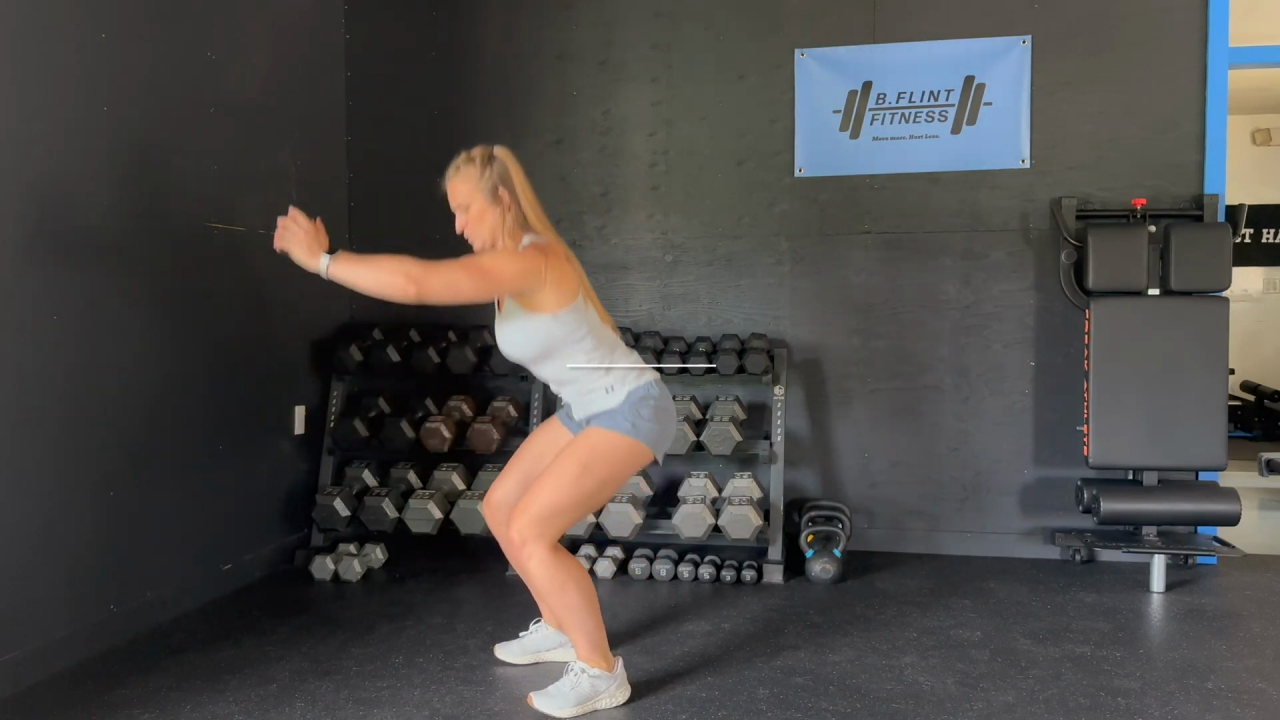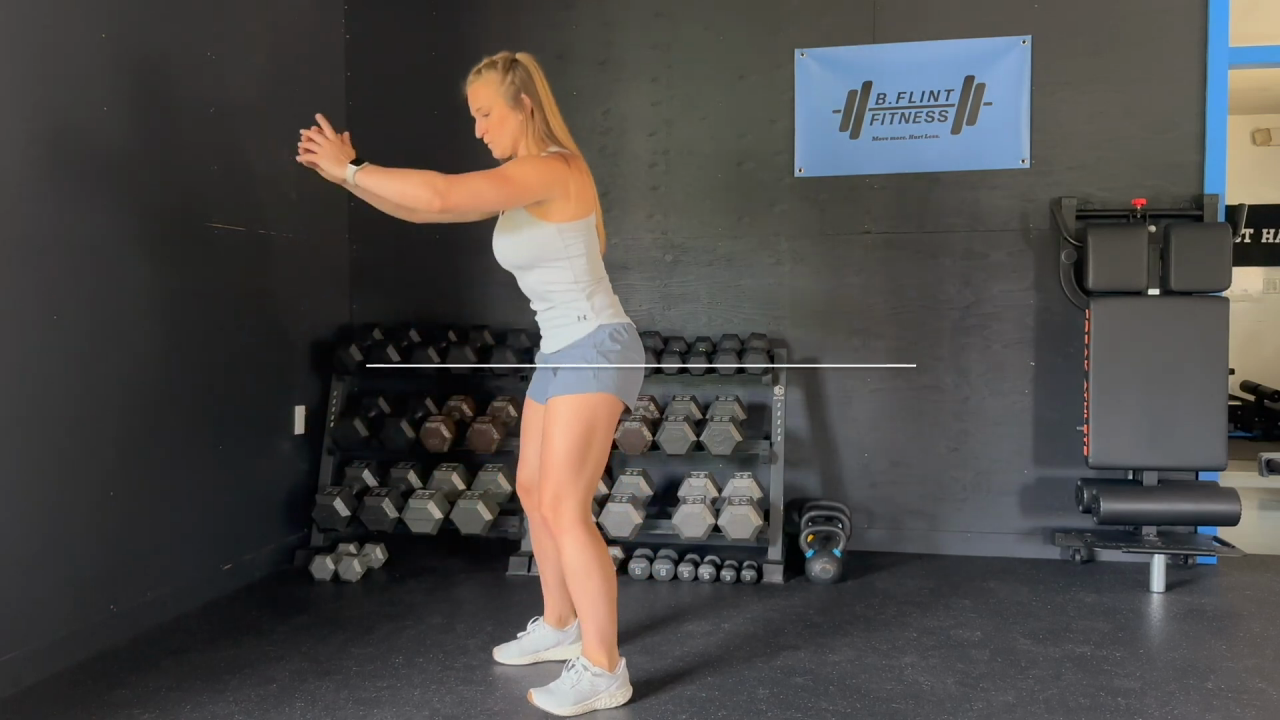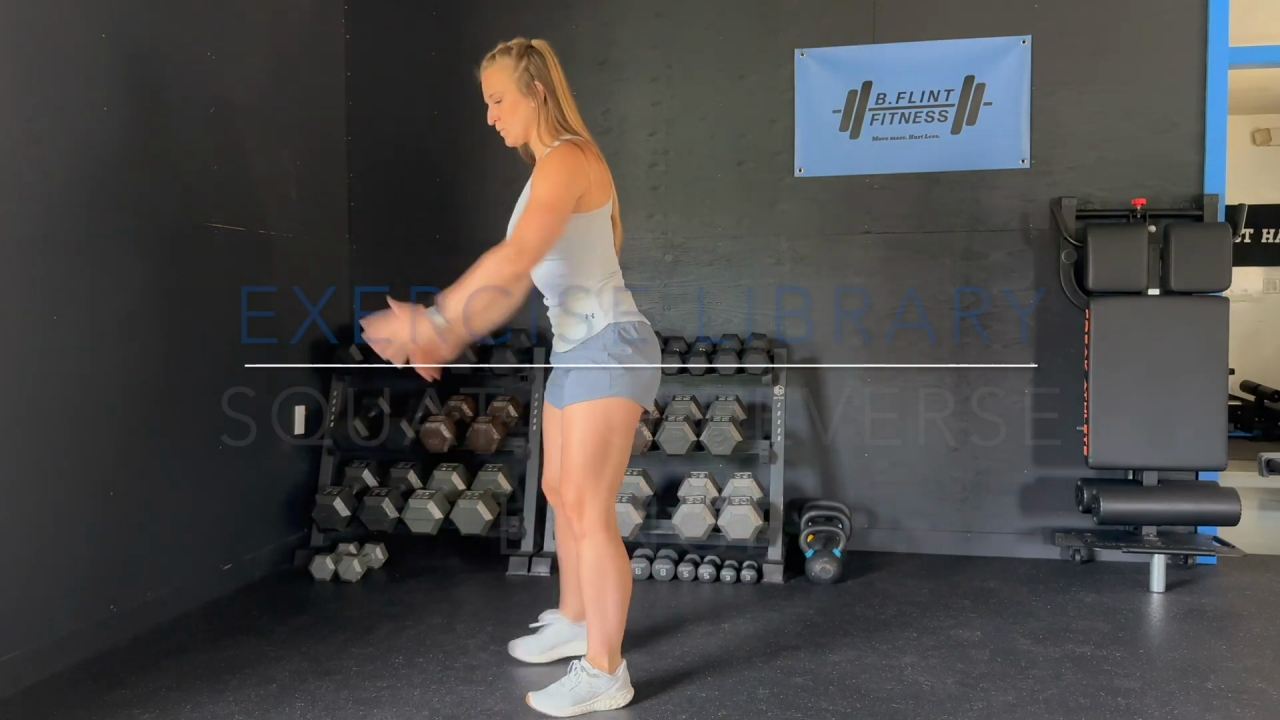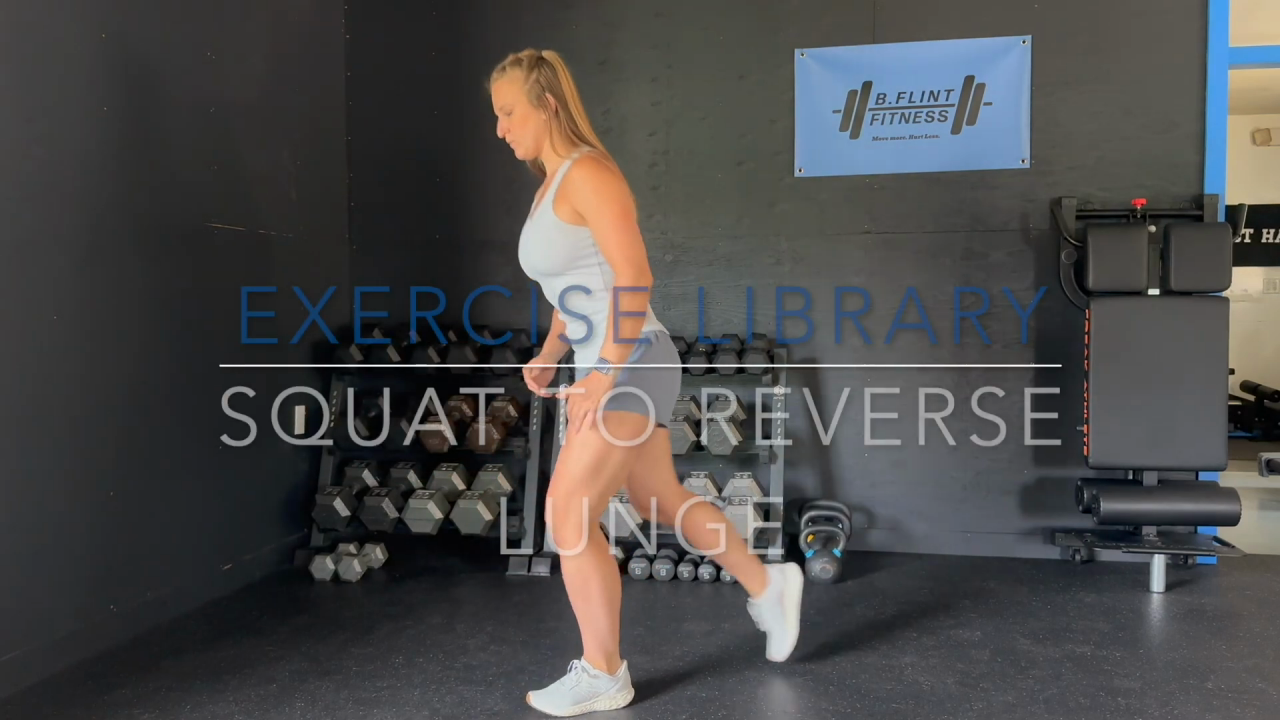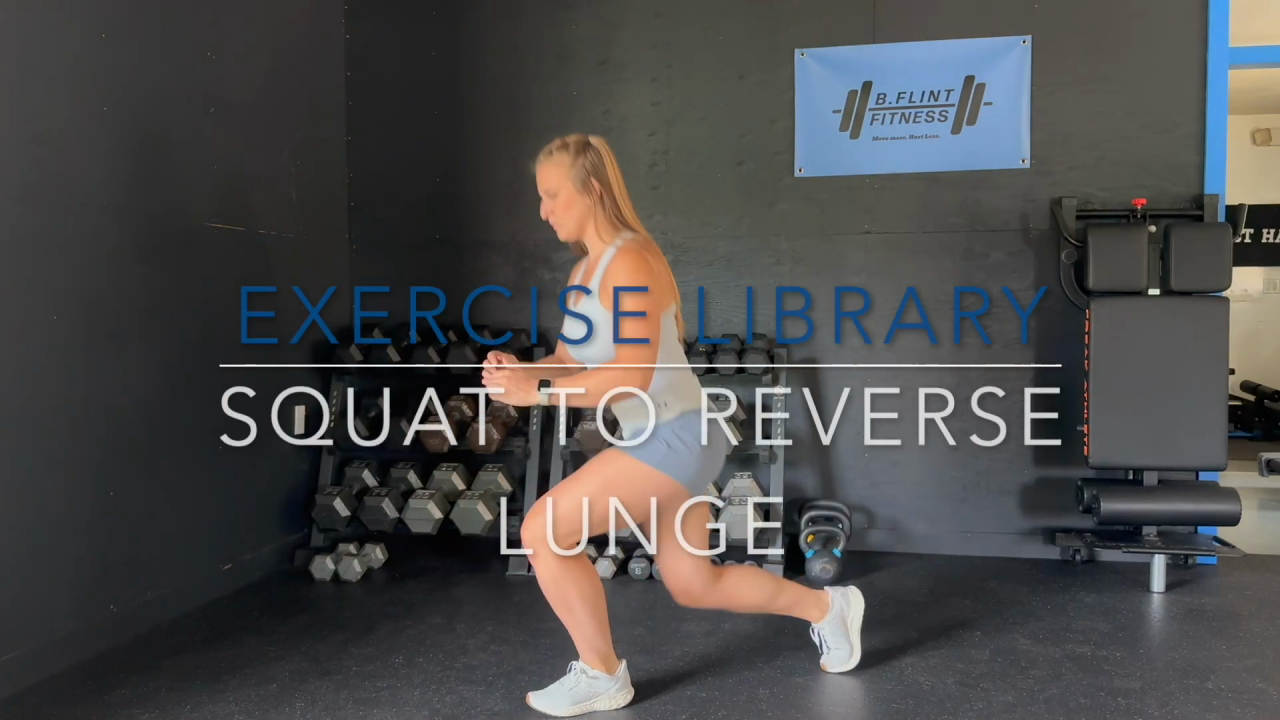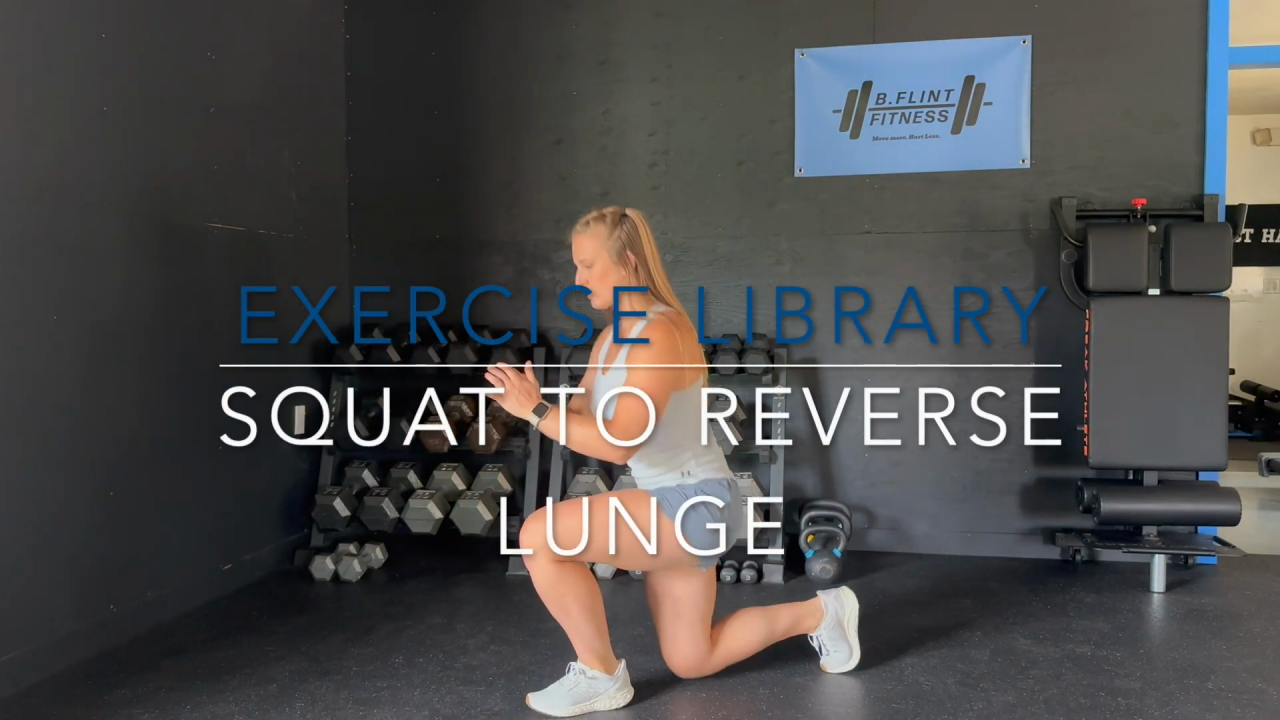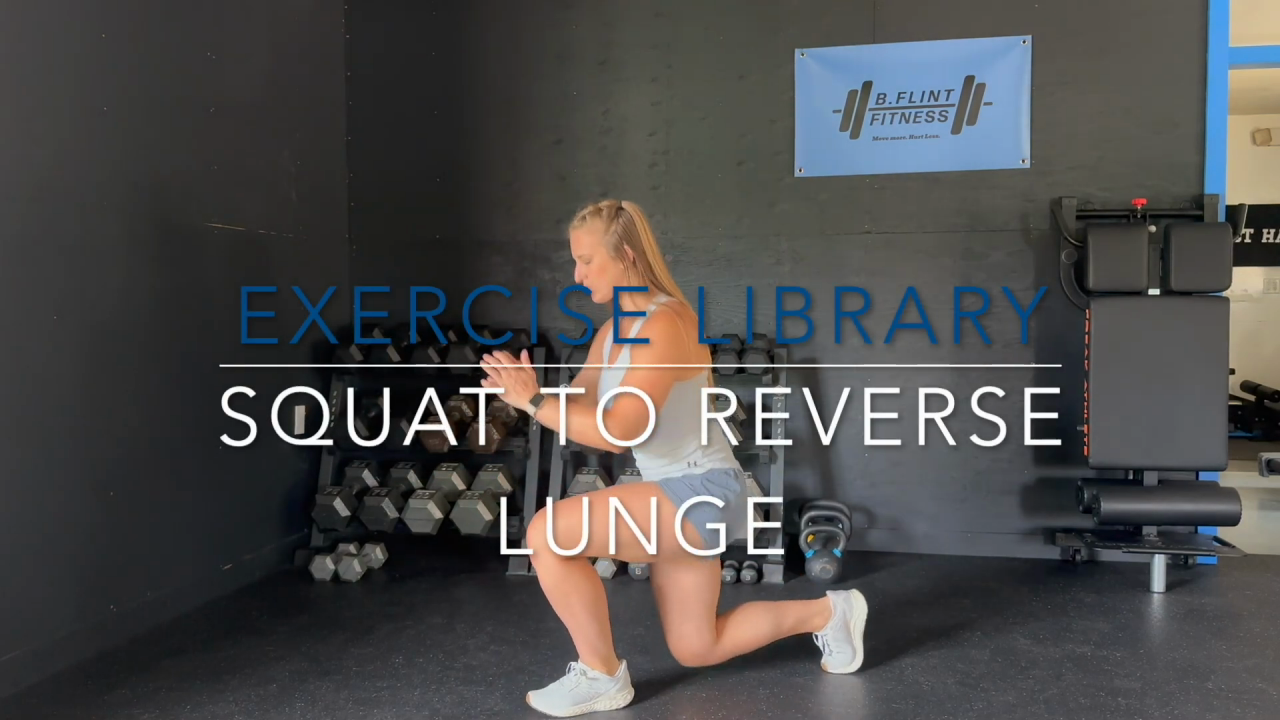
dt=0.3s
person 1, frame 1
left shoulder: (530, 261)
right shoulder: (507, 258)
left elbow: (416, 285)
right elbow: (419, 278)
left wrist: (323, 261)
right wrist: (328, 255)
left hip: (628, 409)
right hip: (590, 407)
left knee: (530, 533)
right knee: (500, 510)
left ankle: (601, 674)
right ankle: (561, 627)
person 1, frame 2
left shoulder: (551, 170)
right shoulder: (524, 179)
left elbow: (439, 195)
right elbow: (431, 208)
left wrist: (350, 171)
right wrist: (352, 173)
left hip: (596, 353)
right hip: (563, 354)
left knee: (561, 510)
right knee: (534, 492)
right ankle: (561, 626)
person 1, frame 3
left shoulder: (568, 160)
right shoulder: (549, 166)
left elbow: (512, 261)
right elbow: (512, 278)
left wrist: (428, 322)
right wrist: (448, 335)
left hip: (611, 351)
right hip: (581, 353)
left knee: (585, 514)
right knee: (561, 495)
right ankle: (571, 618)
person 1, frame 4
left shoulder: (588, 172)
right shoulder: (552, 186)
left elbow: (635, 279)
left wrist: (603, 376)
right wrist: (549, 356)
left hip: (630, 367)
right hip: (611, 367)
left knee: (567, 518)
right knee: (661, 503)
right ankle: (768, 585)
person 1, frame 5
left shoulder: (631, 261)
right shoulder: (588, 271)
left elbow: (632, 375)
right elbow: (568, 364)
left wrist: (536, 391)
right wrist: (523, 374)
left hip: (675, 439)
right hip: (660, 440)
left knee: (542, 532)
right knee: (693, 584)
right ankle: (828, 608)
person 1, frame 6
left shoulder: (663, 334)
right shoulder: (613, 337)
left elbow: (621, 441)
right elbow: (580, 419)
left wrist: (535, 411)
right wrist: (534, 402)
left hip: (695, 504)
right hip: (676, 501)
left knee: (540, 536)
right knee: (692, 660)
left ankle: (599, 674)
right ankle: (821, 614)
person 1, frame 7
left shoulder: (665, 326)
right shoulder: (617, 328)
left elbow: (620, 432)
right elbow: (579, 412)
left wrist: (533, 401)
right wrist: (531, 389)
left hip: (698, 494)
right hip: (682, 491)
left knee: (547, 533)
right knee: (695, 649)
left ankle: (601, 675)
right ankle: (832, 612)
